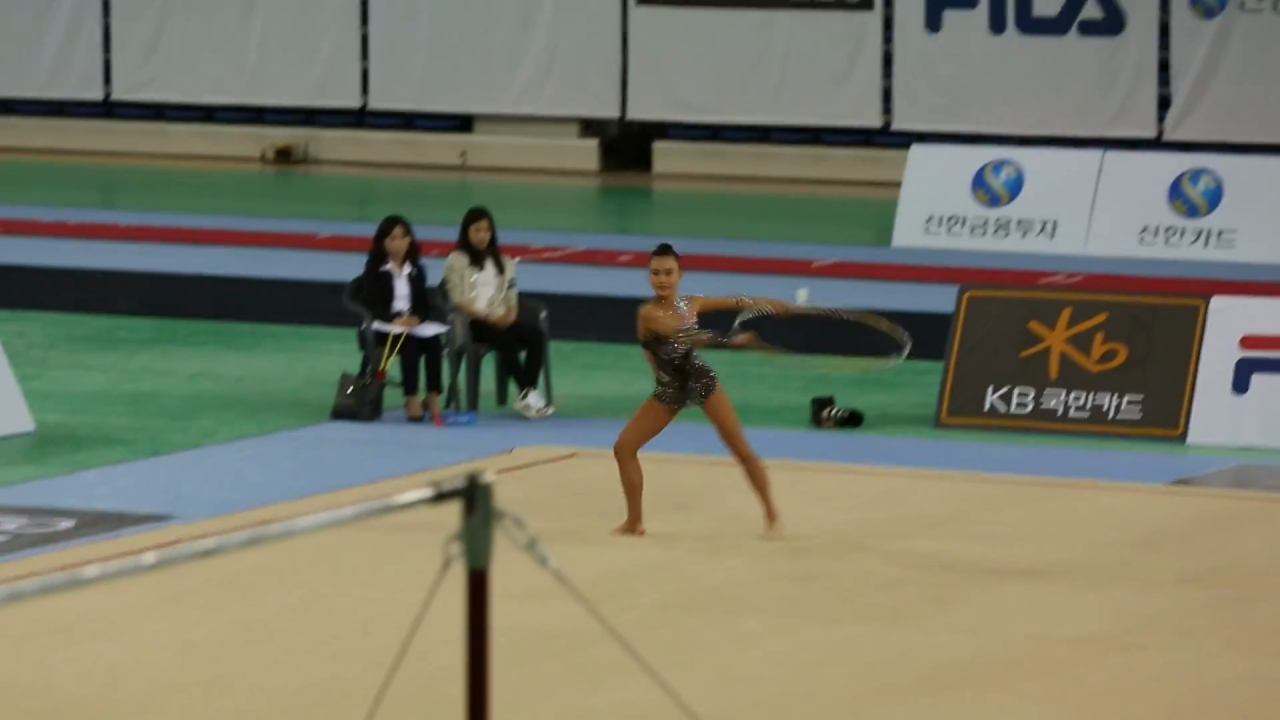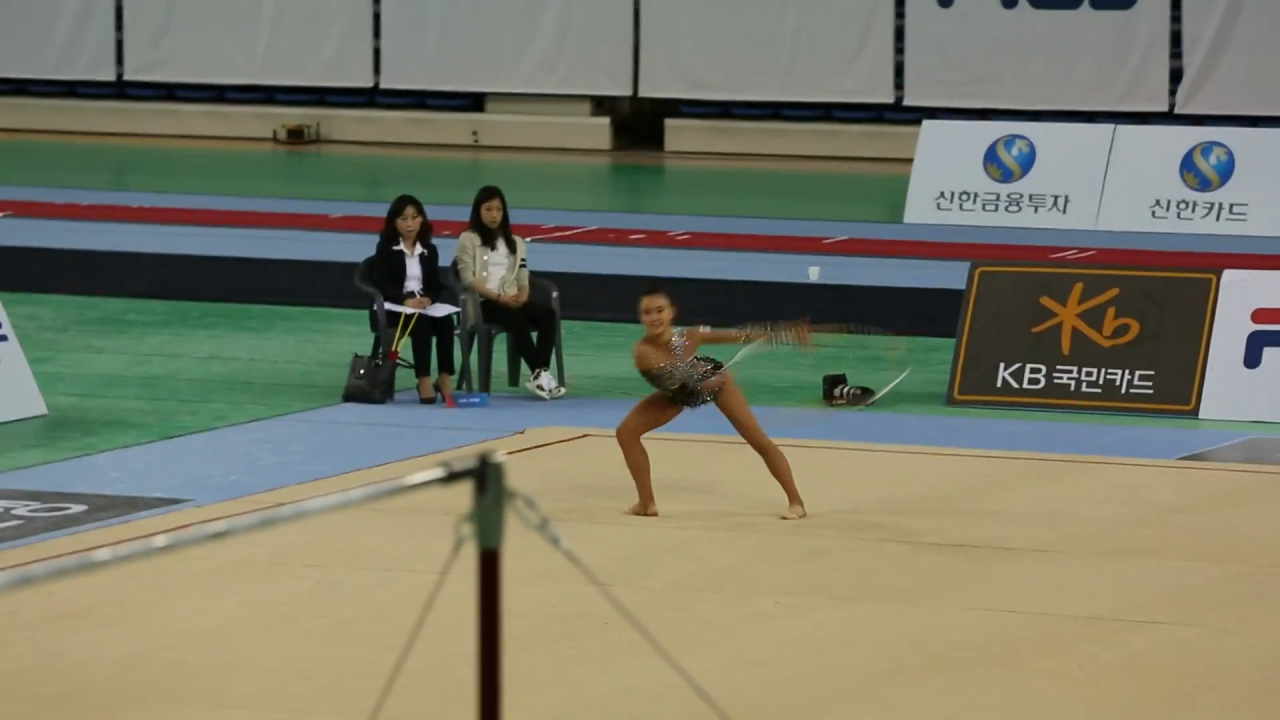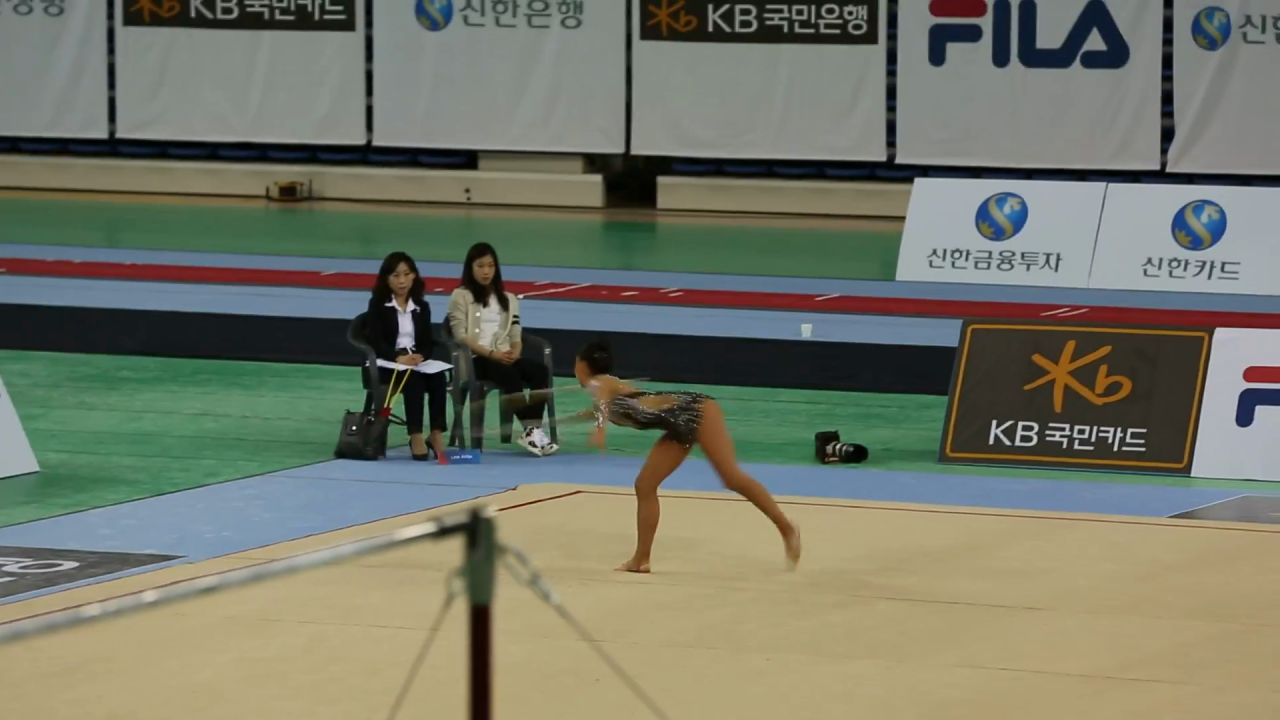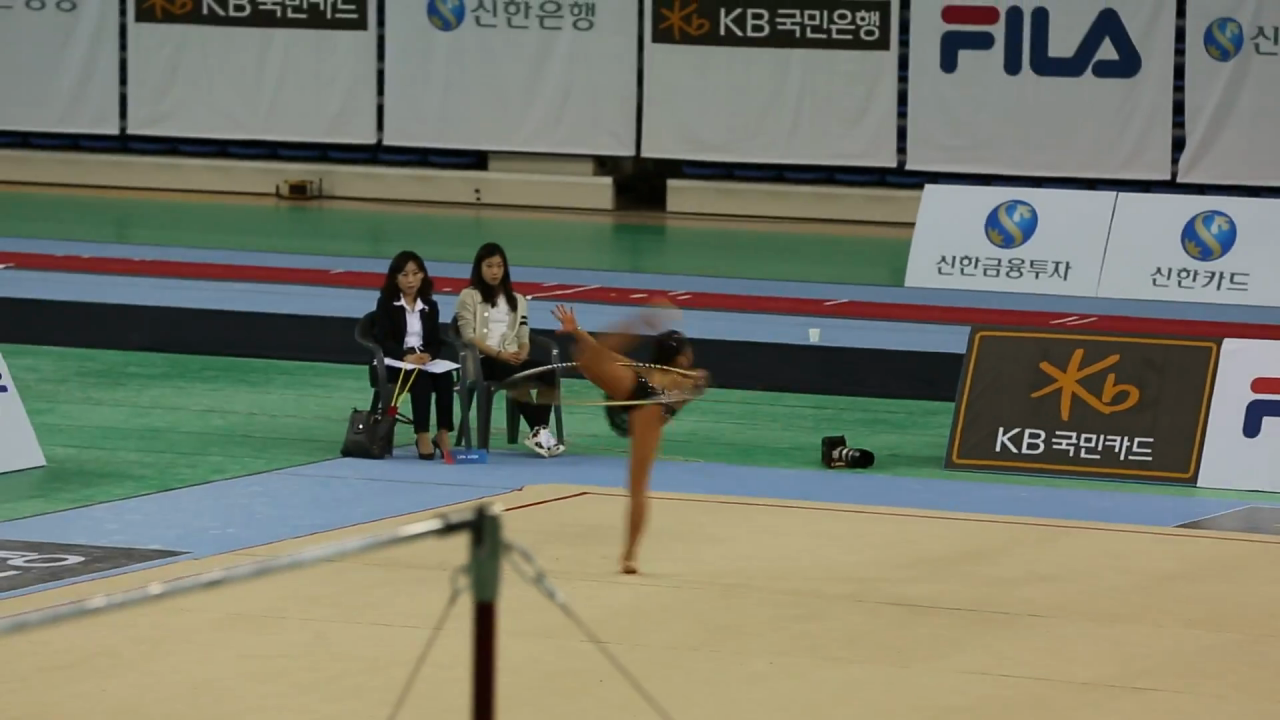
dt=0.3s
person 1, frame 1
left shoulder: (690, 304)
right shoulder: (648, 313)
left elbow: (730, 301)
right elbow: (681, 335)
left wrist: (763, 302)
right wrist: (732, 338)
left hip: (701, 381)
right hip: (669, 391)
left knee: (742, 450)
right knee: (623, 447)
left ankle: (771, 515)
right ankle: (634, 520)
person 1, frame 2
left shoulder: (688, 336)
right shoulder: (643, 350)
left elbow: (737, 335)
right elbow: (675, 373)
left wrist: (788, 331)
right wrist: (701, 380)
left hip: (711, 379)
right hip: (673, 393)
left knee: (758, 439)
right knee: (626, 434)
left ankle: (795, 501)
right ankle: (647, 503)
person 1, frame 3
left shoulder: (597, 382)
right shoulder: (612, 387)
left elbow: (602, 407)
left wrist: (599, 429)
left hip: (693, 413)
right hip: (678, 430)
left knee: (732, 478)
right knee: (644, 485)
left ankle: (787, 530)
right ankle: (641, 558)
person 1, frame 4
left shoulder: (644, 371)
right shoulder: (686, 381)
left wrist: (577, 331)
left hip: (631, 391)
right hip: (642, 407)
right knee: (639, 486)
right ankle: (629, 556)
person 2, frame 1
left shoulder: (503, 262)
right shoulder: (456, 260)
left elbow: (511, 298)
right elbow: (457, 300)
left wrist: (510, 314)
right wrist: (487, 316)
left hip: (501, 321)
right hip: (472, 322)
left knee: (536, 334)
right knee: (506, 339)
left ankle: (530, 391)
right ankle: (526, 393)
person 2, frame 2
left shoulder: (516, 243)
right shoulder: (468, 240)
left elbow: (523, 279)
right elbow: (468, 279)
left wrist: (523, 295)
right wrist: (499, 297)
left hip: (513, 301)
right hip: (483, 302)
left knee: (547, 314)
right knee: (517, 319)
left ankle: (542, 372)
right ankle: (538, 374)
person 2, frame 3
left shoulder: (508, 299)
right shoulder: (460, 296)
left elbow: (516, 335)
right elbow: (461, 336)
left wrist: (515, 353)
right wrist: (491, 353)
left hip: (505, 359)
right hip: (475, 360)
left knee: (540, 371)
right knee: (510, 376)
left ankle: (533, 430)
right ankle: (530, 431)
person 2, frame 4
left shoulder: (517, 300)
right shoulder: (469, 296)
left elbow: (523, 336)
right elbow: (468, 336)
left wrist: (522, 352)
right wrist: (499, 353)
left hip: (512, 358)
right hip: (482, 359)
left knee: (547, 372)
right knee: (517, 376)
left ankle: (541, 430)
right ankle: (538, 431)
person 3, frame 1
left shoulder: (417, 270)
right shoulder: (373, 269)
left elbow: (424, 304)
right elbow: (370, 304)
left wrist: (415, 318)
right wrist: (394, 320)
left hip: (413, 324)
left knee: (433, 342)
right knee: (410, 344)
left ankle: (432, 397)
right ankle: (411, 398)
person 3, frame 2
left shoulder: (430, 250)
right shoulder: (385, 248)
left elbow: (436, 285)
right elbow: (383, 285)
left wrist: (428, 299)
right wrist: (406, 301)
left hip: (424, 306)
right hip: (394, 307)
left knee: (446, 321)
right knee: (421, 323)
left ankle: (445, 378)
right ankle: (423, 379)
person 3, frame 3
left shoulder: (422, 307)
right shoulder: (377, 305)
left elbow: (428, 341)
right elbow: (375, 341)
left wrist: (420, 355)
right wrist: (398, 357)
left hip: (417, 361)
right hip: (387, 363)
left knee: (438, 378)
right knee: (414, 380)
left ankle: (437, 434)
right ankle: (416, 436)
person 3, frame 4
left shoulder: (430, 306)
right shoulder: (386, 303)
left elbow: (436, 341)
right elbow: (383, 340)
left wrist: (428, 355)
right wrist: (406, 356)
left hip: (424, 360)
right hip: (394, 362)
left knee: (445, 377)
right knee: (421, 379)
left ankle: (443, 434)
right ankle: (423, 435)
